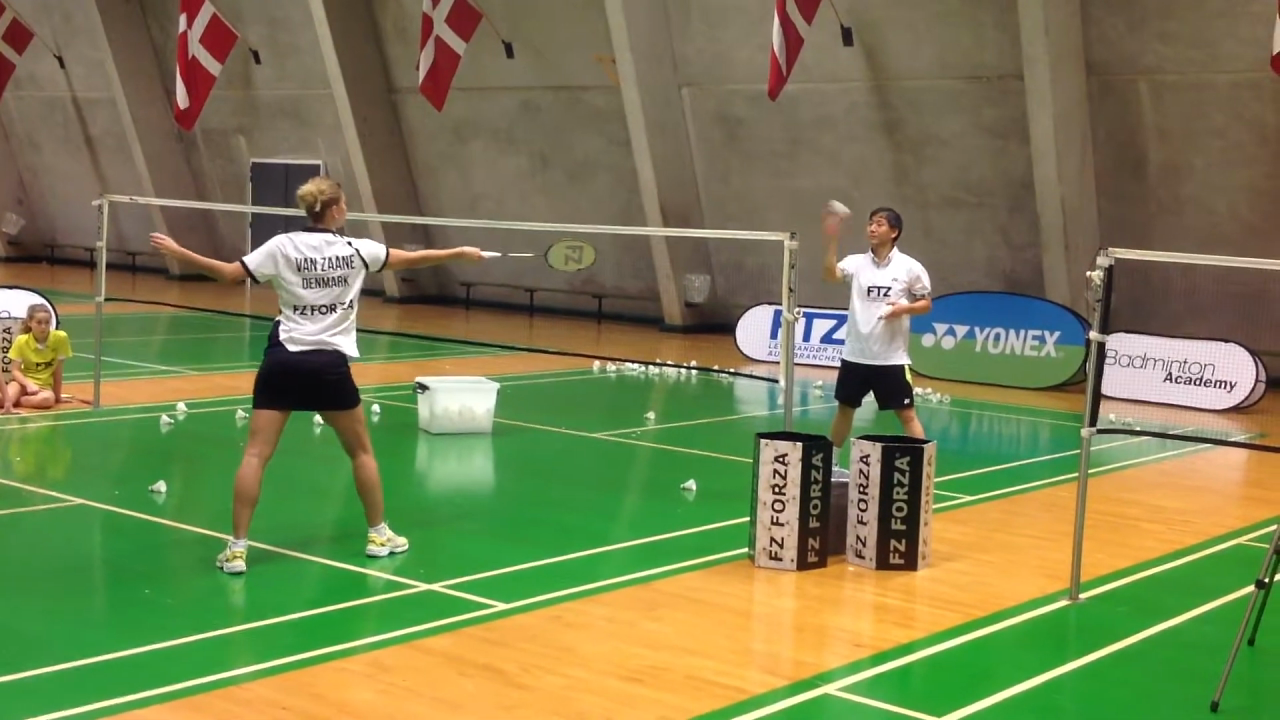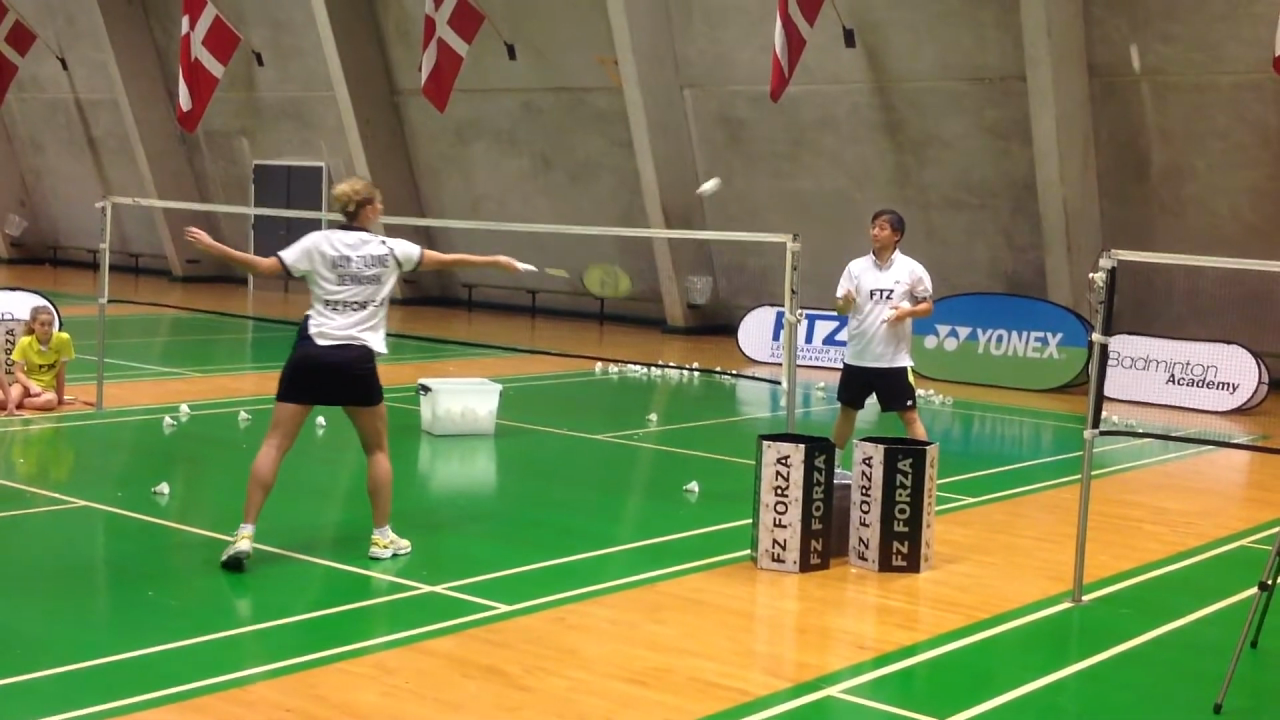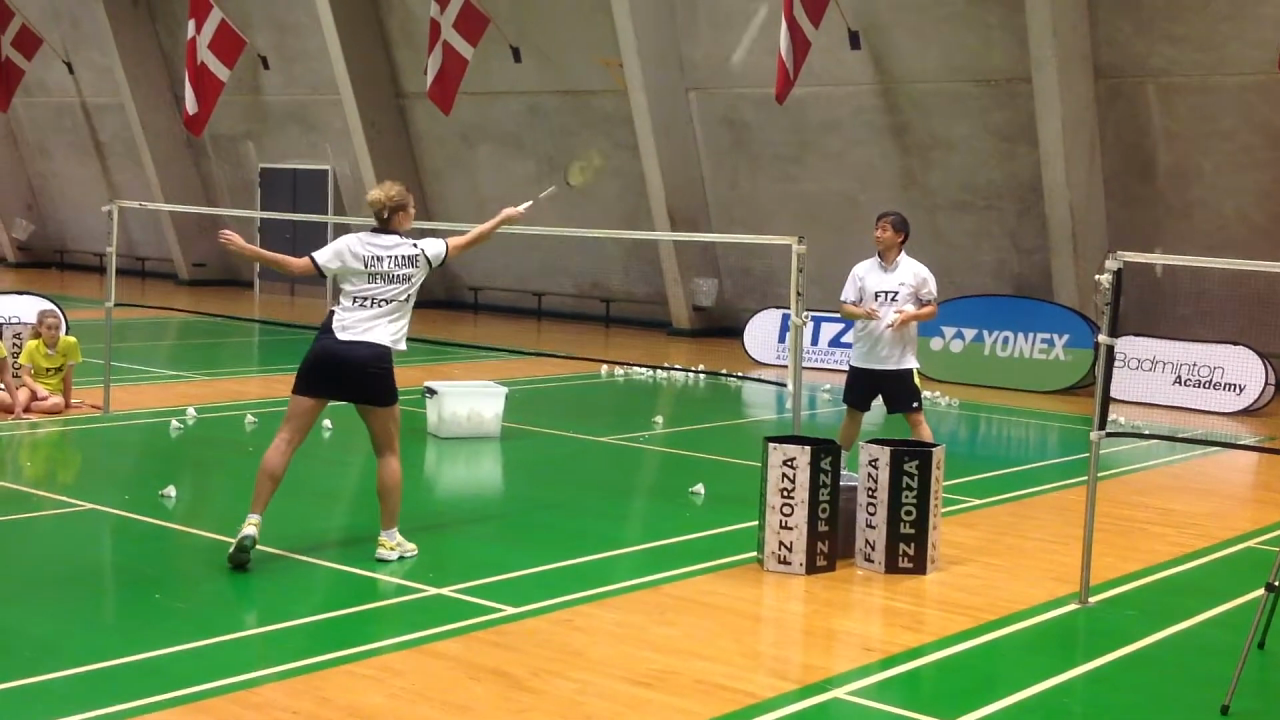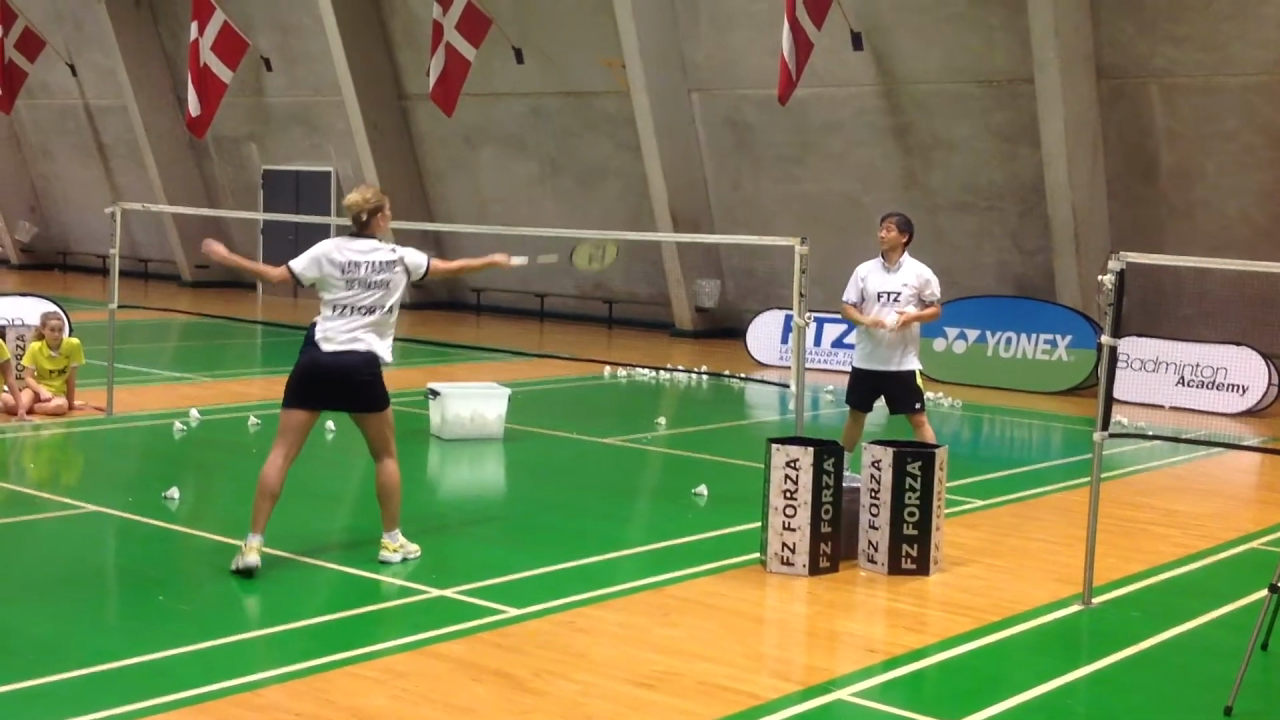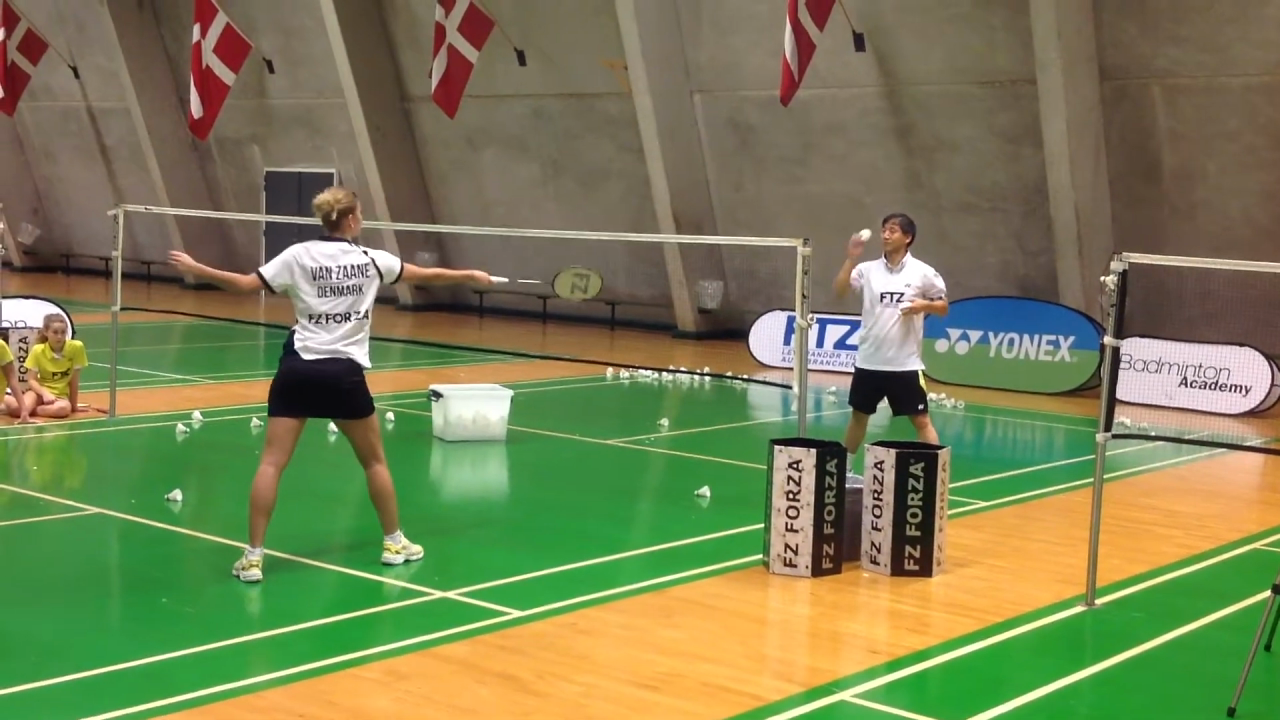
dt=0.3s
person 1, frame 1
left shoulder: (282, 246)
right shoulder: (356, 250)
left elbow: (229, 273)
right elbow: (414, 258)
left wrist: (179, 252)
right wrist: (460, 252)
left hip: (282, 362)
right hip: (329, 365)
left knee: (256, 454)
right knee: (361, 451)
left ankle: (237, 548)
right ankle: (379, 535)
person 1, frame 2
left shoulder: (318, 243)
right shoulder: (389, 249)
left elbow: (265, 268)
right elbow: (446, 260)
left wrist: (214, 247)
right wrist: (496, 261)
left hip: (309, 355)
right hip: (355, 361)
left knee: (275, 445)
right knee: (377, 450)
left ankle: (244, 535)
right ankle: (382, 537)
person 1, frame 3
left shoulder: (351, 244)
right shoulder: (420, 251)
left elbow: (297, 267)
right elbow: (468, 239)
left wrist: (248, 250)
right wrist: (503, 217)
left hip: (328, 351)
right hip: (373, 359)
left knee: (286, 439)
right knee: (387, 452)
left ankle: (251, 525)
right ankle: (389, 539)
person 1, frame 4
left shoulder: (328, 250)
right shoulder: (399, 258)
left elbow: (276, 277)
right elbow: (452, 268)
left wrist: (229, 258)
right wrist: (492, 262)
left hip: (316, 361)
right hip: (361, 366)
left knee: (281, 453)
right knee: (385, 455)
left ankle: (252, 545)
right ankle: (392, 541)
person 1, frame 5
left shoulder: (298, 255)
right shoulder: (371, 260)
left elbow: (246, 285)
right elbow: (427, 275)
left wrist: (195, 268)
right wrist: (470, 275)
left hip: (298, 370)
right hip: (344, 373)
left knee: (272, 463)
right knee: (374, 460)
left ankle: (253, 556)
right ankle: (394, 543)
person 2, frame 1
left shoulder: (910, 267)
right shoulder: (856, 263)
left elbow: (926, 303)
right elbow: (829, 274)
left wrist: (905, 307)
right wrist: (832, 239)
left hip: (892, 357)
right hip: (856, 354)
left knee: (907, 414)
right knee: (845, 409)
person 2, frame 2
left shoulder: (912, 269)
right shoulder: (856, 267)
left elbow: (927, 306)
right elbow: (839, 306)
left wrist: (907, 311)
right wrist: (846, 303)
left hip: (895, 359)
right hip: (857, 357)
left knee: (909, 416)
right knee: (847, 411)
person 2, frame 3
left shoulder: (918, 271)
right shoulder: (861, 269)
left elbow: (932, 308)
right elbow: (844, 308)
left wrist: (911, 315)
right wrist: (862, 312)
left hip: (900, 362)
right hip: (863, 359)
left knee: (915, 418)
right knee: (853, 413)
right ankle: (838, 467)
person 2, frame 4
left shoulder: (920, 273)
right shoulder: (864, 270)
left elbow: (935, 310)
right elbow: (847, 308)
left wrist: (913, 316)
right wrist: (864, 319)
left hip: (903, 362)
right hip: (865, 361)
left knee: (918, 419)
right knee: (856, 414)
right ankle: (842, 467)
person 2, frame 5
left shoulder: (923, 272)
right shoulder: (867, 269)
left elbow: (943, 306)
right elbow: (839, 292)
left wrist: (924, 305)
right wrist: (851, 257)
left hip: (905, 363)
right hip: (869, 361)
left knee: (921, 420)
right knee: (859, 415)
